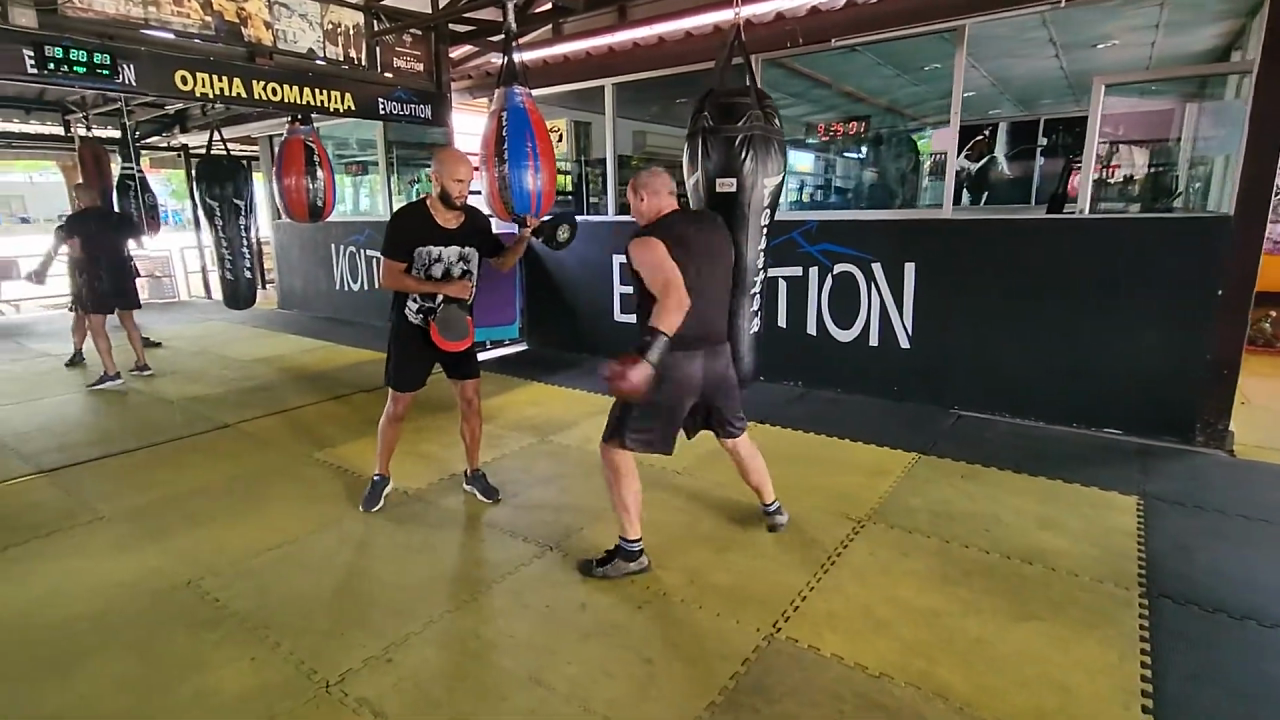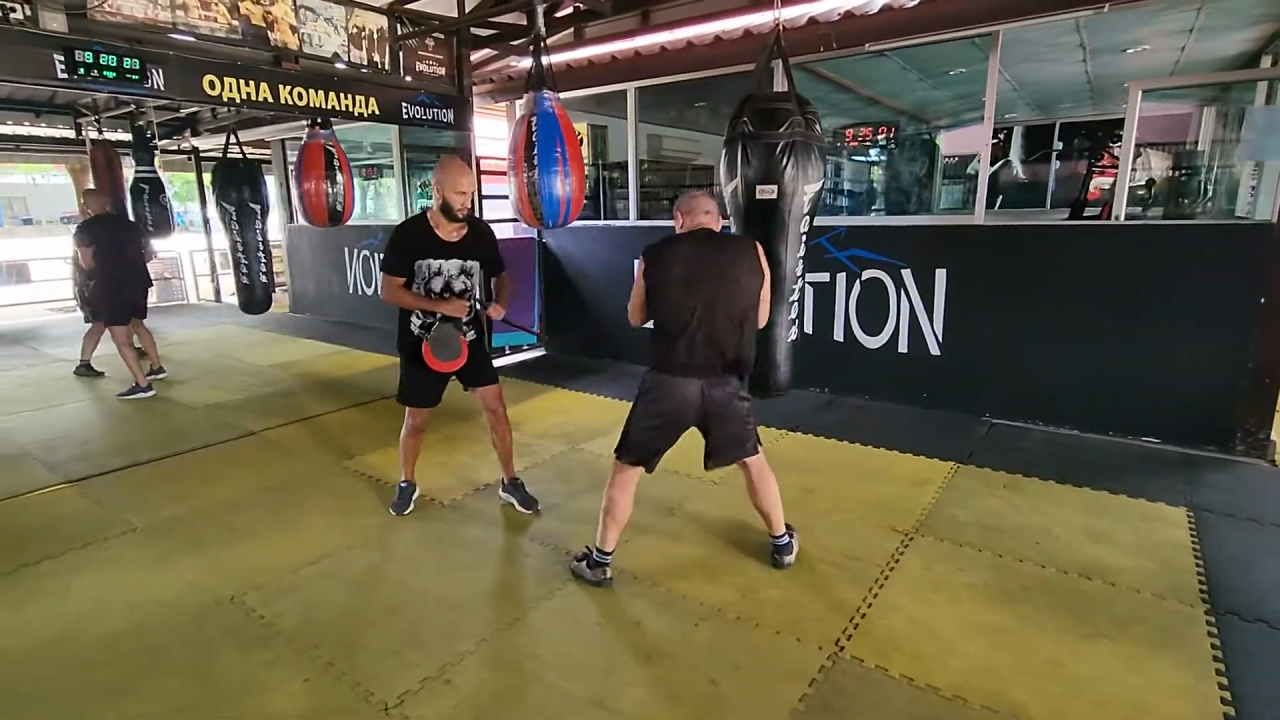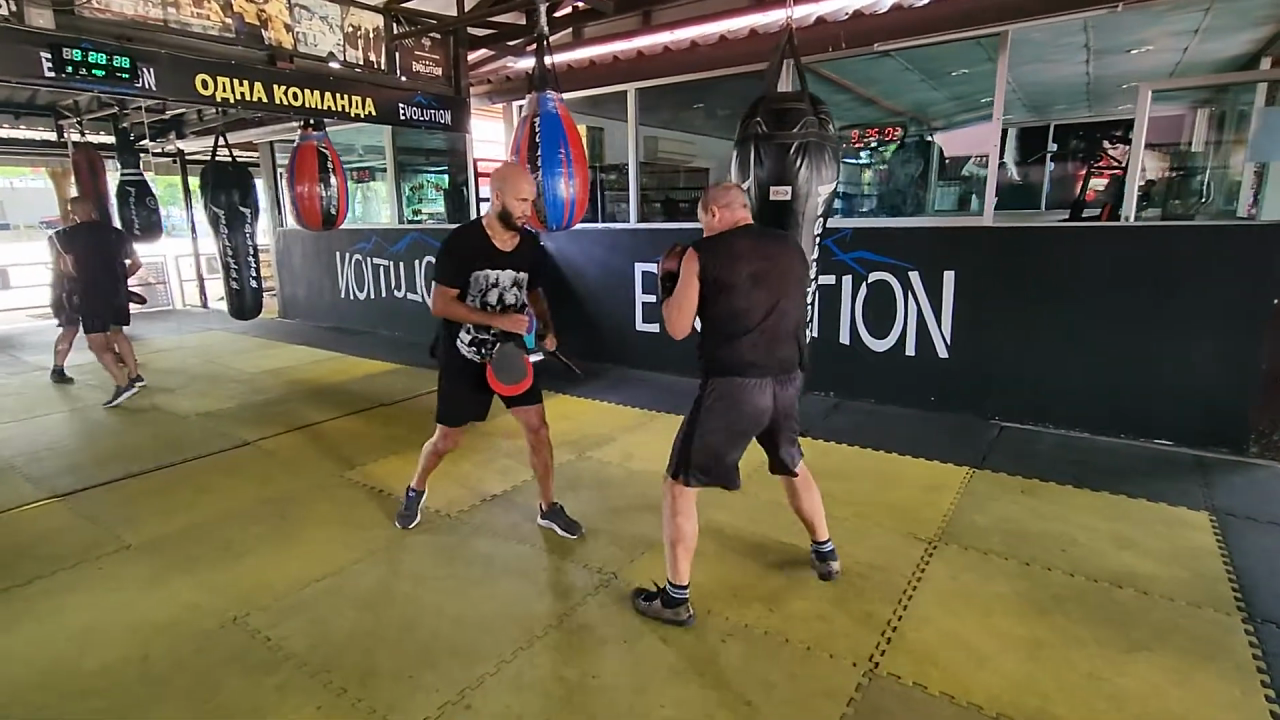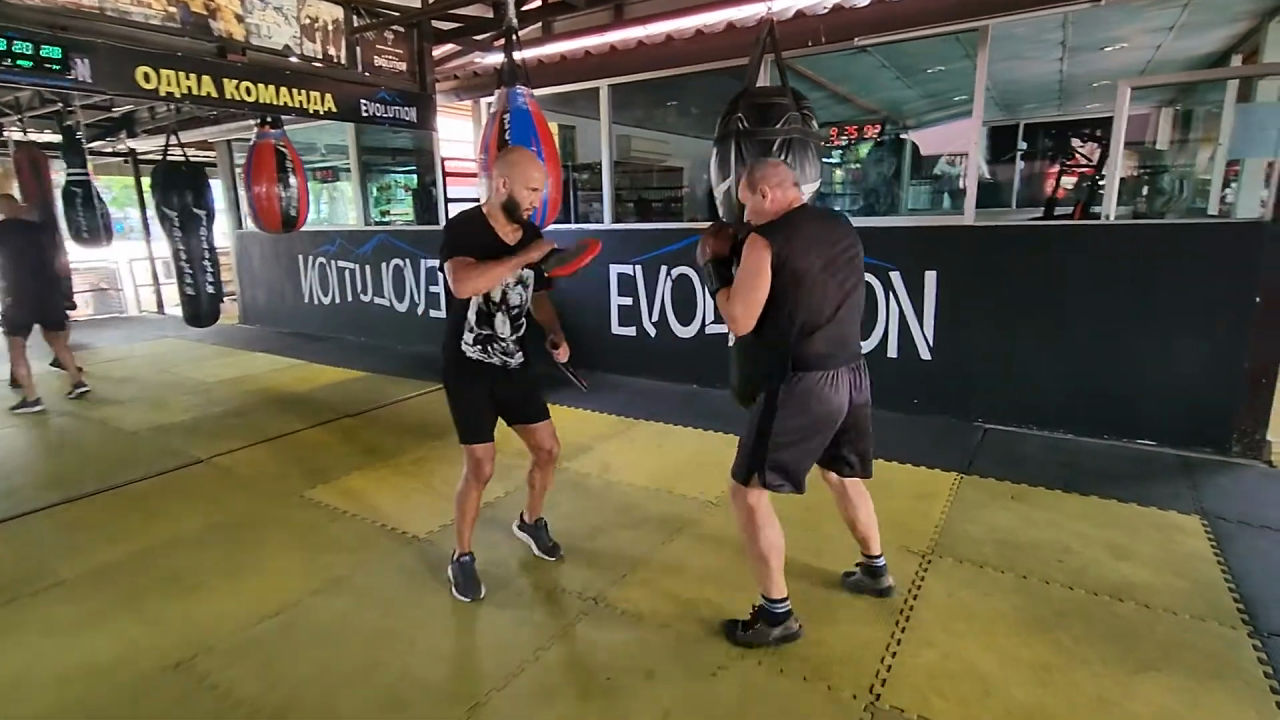
dt=0.4s
person 1, frame 1
left shoulder: (646, 242)
right shoulder: (713, 225)
left elbow: (676, 299)
left wrist: (645, 359)
left hip: (673, 363)
right hip: (715, 357)
left knee: (615, 450)
right knee: (735, 437)
left ankle: (631, 550)
right ankle: (772, 508)
person 1, frame 2
left shoulder: (656, 254)
right shoulder: (751, 252)
left elbow: (636, 317)
right elbow: (759, 319)
left hip: (670, 384)
right hip: (726, 384)
left knee: (626, 468)
right knee: (751, 459)
left ankle: (600, 561)
right ankle: (782, 543)
person 1, frame 3
left shoulder: (703, 255)
right shoulder: (792, 250)
left elbow: (677, 327)
left wrist: (670, 278)
left hip: (731, 388)
right hip: (785, 384)
left knee: (679, 487)
right knee: (792, 468)
left ankle: (674, 596)
right ankle: (825, 552)
person 1, frame 4
left shoulder: (766, 241)
right shoulder: (841, 228)
left elbow: (740, 322)
left wrist: (714, 264)
left hip: (801, 383)
right hip: (851, 374)
left knee: (750, 491)
right knee: (846, 475)
left ankle: (778, 613)
right ankle: (876, 568)
person 2, frame 1
left shoulder: (476, 221)
right shoulder: (407, 220)
left elbow: (503, 264)
right elbow: (388, 277)
left wrist: (524, 238)
right wrist: (441, 287)
right hip: (413, 329)
left knee: (470, 401)
right knee: (397, 406)
left ankle: (474, 474)
right ankle: (380, 477)
person 2, frame 2
left shoulder: (482, 233)
right shoulder: (408, 235)
left elbow: (499, 276)
right elbow: (389, 291)
left wrist: (500, 303)
right wrist: (438, 306)
left hip: (470, 339)
right hip: (423, 342)
left knee: (496, 408)
right knee: (415, 419)
left ankle: (510, 482)
right ankle: (407, 483)
person 2, frame 3
left shoulder: (530, 243)
right shoulder: (461, 242)
right elbow: (441, 304)
left wrist: (547, 326)
right wrist: (497, 320)
right hip: (465, 359)
left knee: (538, 429)
right knee: (446, 439)
left ankle: (549, 507)
right ankle: (416, 491)
person 2, frame 4
left shoulder: (532, 236)
right shoulder: (464, 228)
right elbow: (462, 285)
left wrist: (556, 336)
right wrist: (528, 254)
left hip: (514, 362)
right hip: (469, 367)
left knee: (548, 449)
right knee: (481, 467)
left ankle: (529, 522)
right ankle: (462, 556)
person 3, frame 1
left shoulder: (74, 221)
right shoulder: (117, 217)
left elbow: (75, 252)
right elbow: (137, 239)
left wrist: (91, 254)
left hip: (97, 277)
right hip: (123, 273)
left knee: (96, 326)
right knee: (128, 321)
left ankle: (111, 373)
right ankle: (142, 364)
person 3, frame 2
left shoulder: (85, 229)
right shoulder: (128, 225)
left elbow: (87, 264)
right elbow: (149, 253)
left wrist: (101, 268)
left hip: (110, 287)
right hip: (137, 284)
left knee: (121, 338)
right knee: (138, 326)
left ankle: (143, 384)
right ankle: (157, 367)
person 3, frame 3
left shoulder: (68, 235)
right shoulder: (115, 232)
left elbow: (69, 269)
right elbow: (136, 264)
left wrist: (82, 278)
left hip: (92, 294)
right hip: (118, 291)
left knee: (98, 345)
right knee: (116, 333)
left ankle: (124, 383)
right ankle: (134, 376)
person 3, frame 4
right shoulder: (39, 230)
right elbow: (57, 263)
left hip: (18, 296)
right hip: (48, 293)
right knee: (57, 341)
left ankle: (32, 398)
right ankle: (79, 382)
